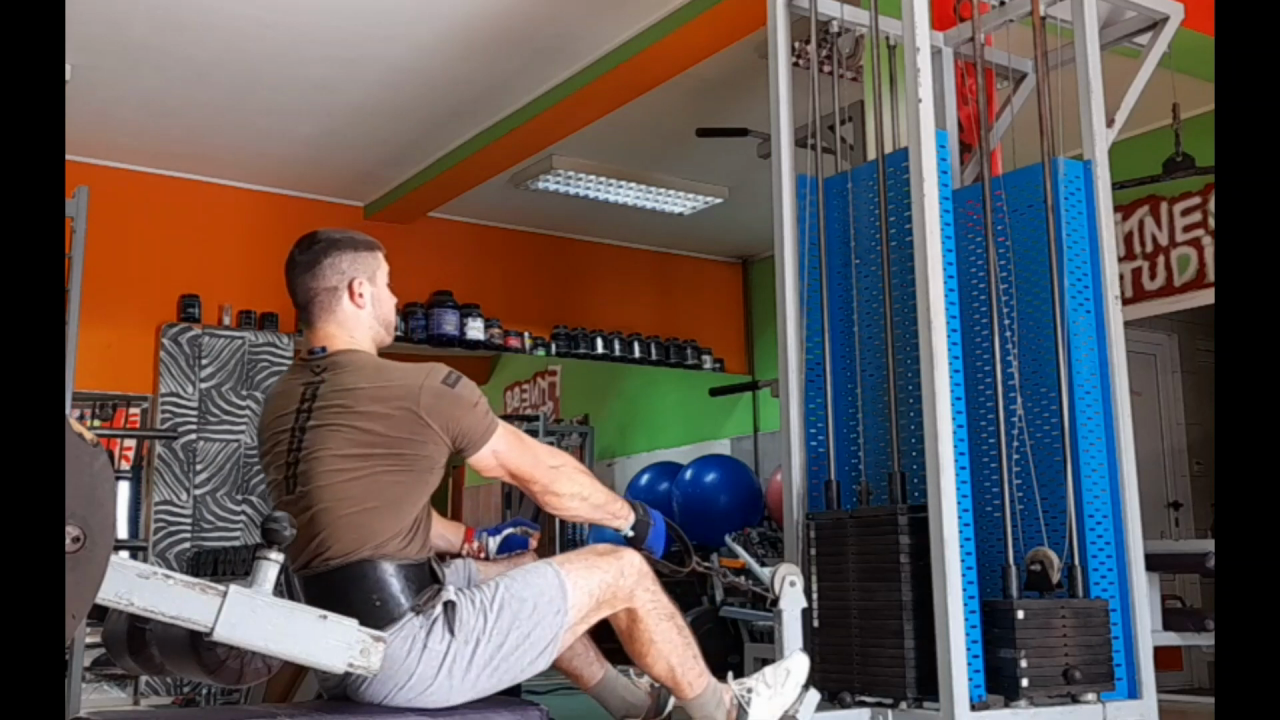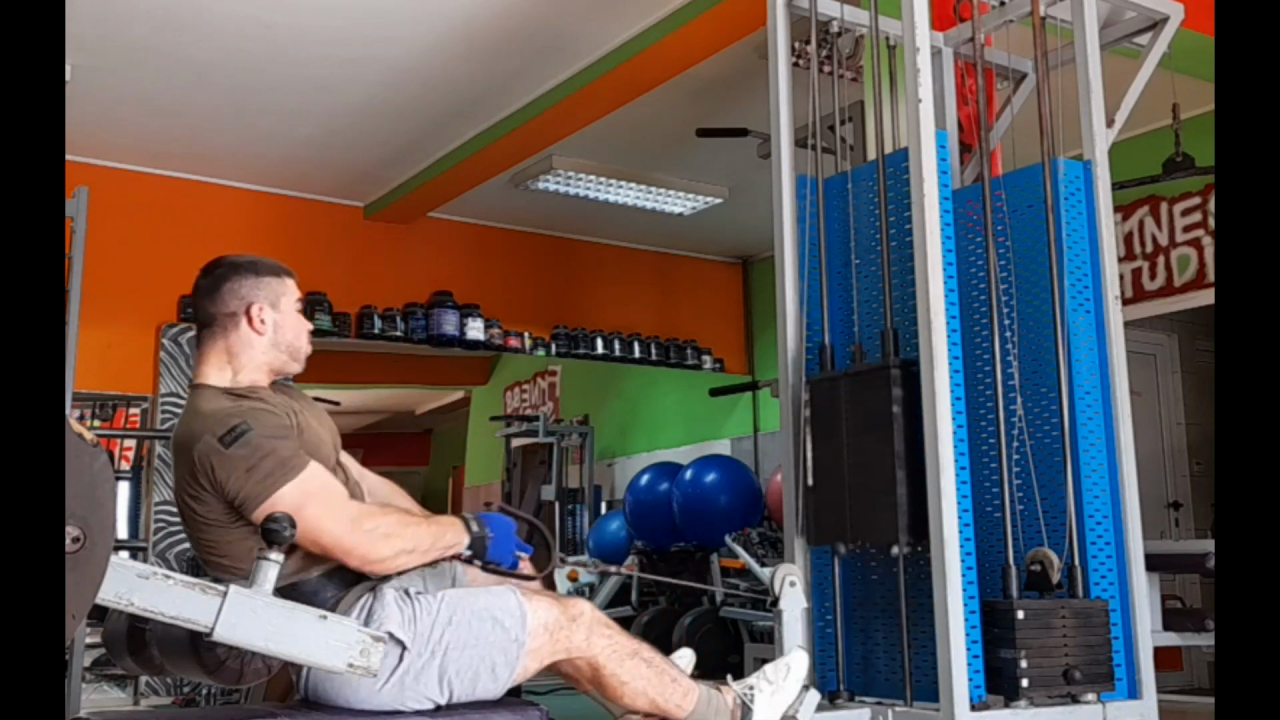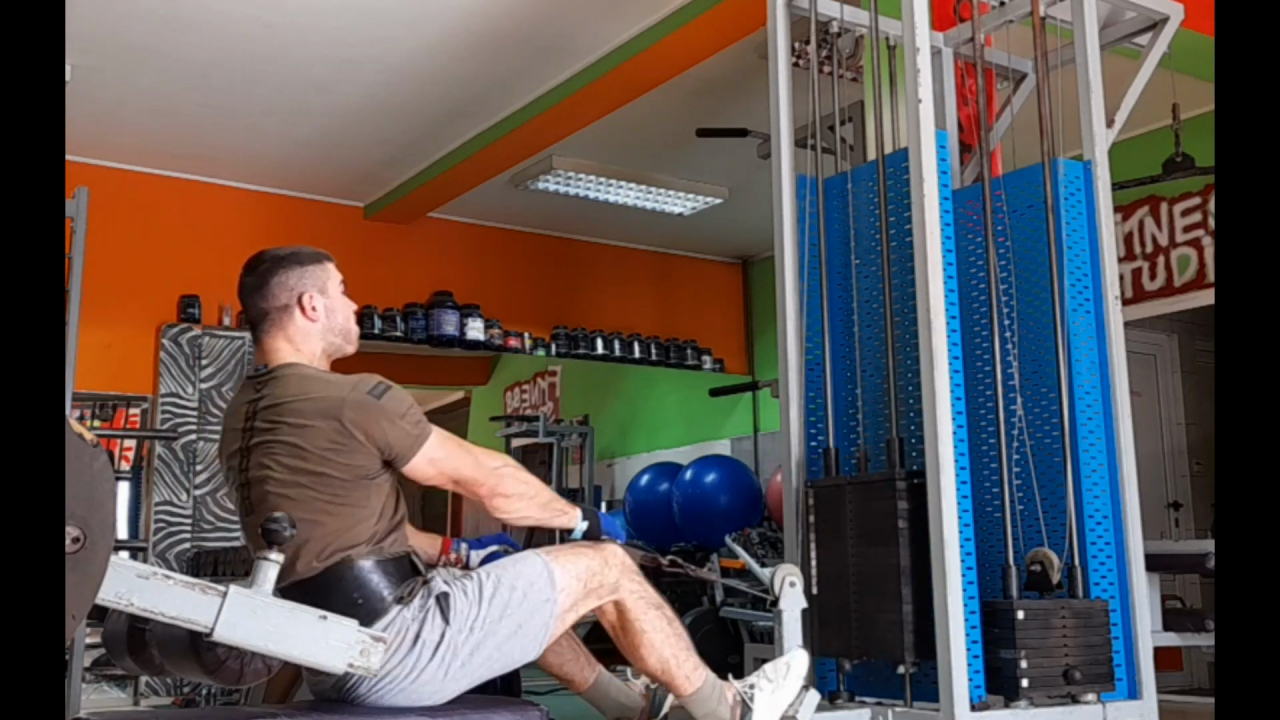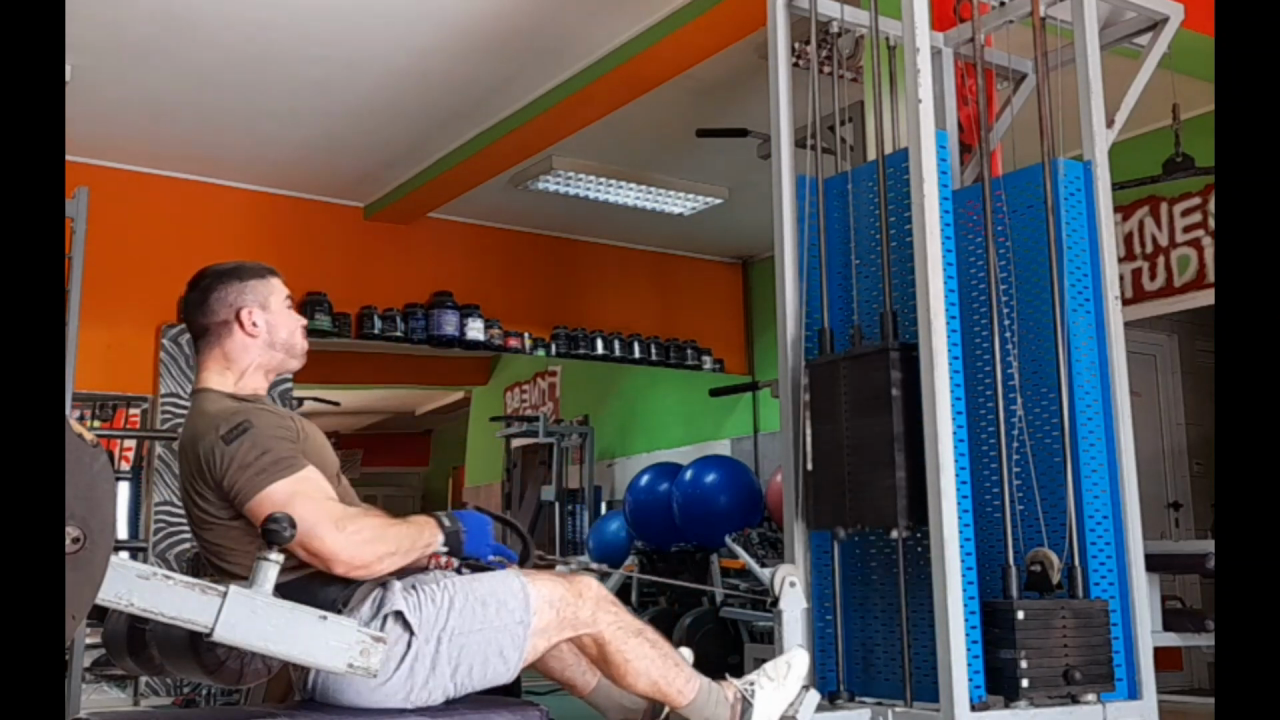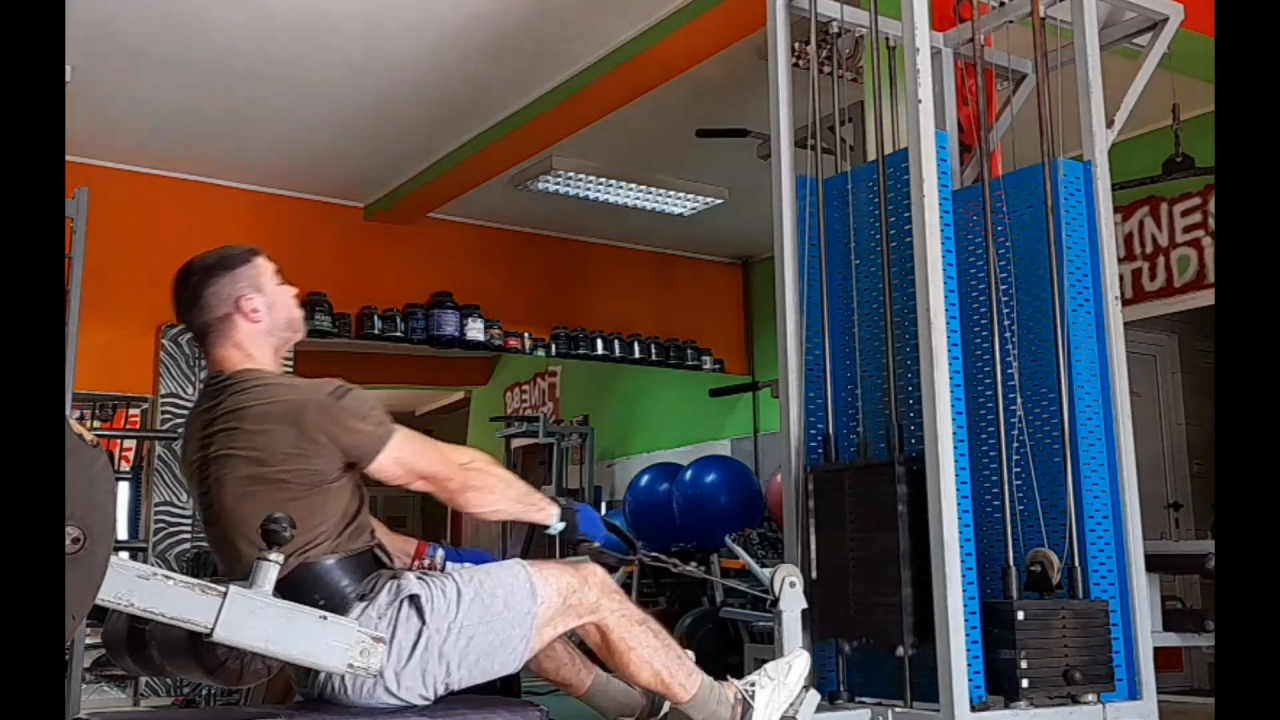
dt=1s
person 1, frame 1
left shoulder: (279, 406)
right shoulder: (420, 389)
right elbow: (543, 473)
left wrist: (471, 541)
right wrist: (634, 517)
right hip: (407, 651)
left knee: (519, 569)
right knee: (621, 570)
person 1, frame 2
left shoulder: (273, 404)
right shoulder: (232, 430)
left elbow: (364, 489)
right elbow: (366, 542)
left wrist: (460, 538)
right wrist: (465, 533)
left hip: (351, 619)
left knee: (512, 581)
right knee: (574, 620)
person 1, frame 3
left shoulder: (243, 417)
right shoulder: (353, 400)
right elbow: (486, 480)
left wrist: (452, 552)
right wrist: (582, 519)
right hip: (394, 648)
left knee: (514, 585)
right knee: (605, 566)
person 1, frame 4
left shoulder: (234, 419)
right shoulder: (233, 429)
left elbow: (336, 526)
right elbow: (348, 547)
left wrist: (436, 549)
right wrist: (441, 532)
left knee: (512, 592)
right knee: (582, 600)
person 1, frame 5
left shoulder: (216, 421)
right shoulder: (311, 404)
right elbow: (459, 476)
right wrist: (560, 513)
left knee: (506, 589)
right knee: (588, 590)
